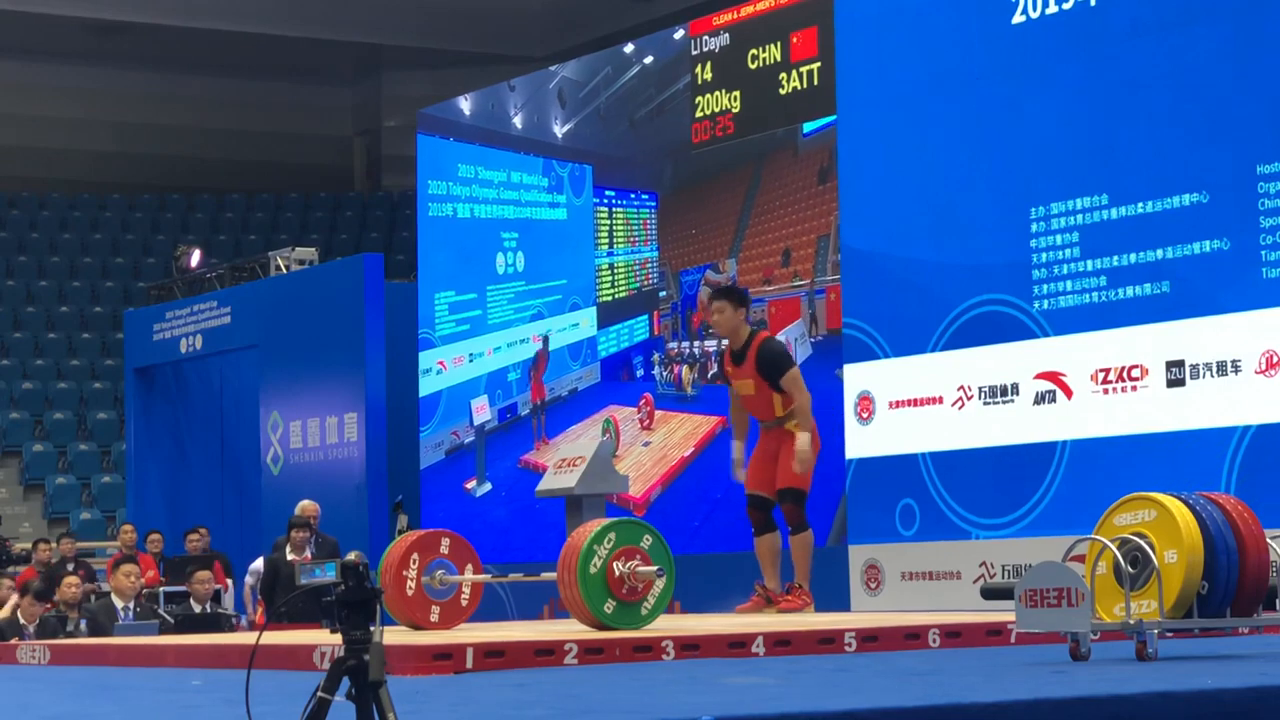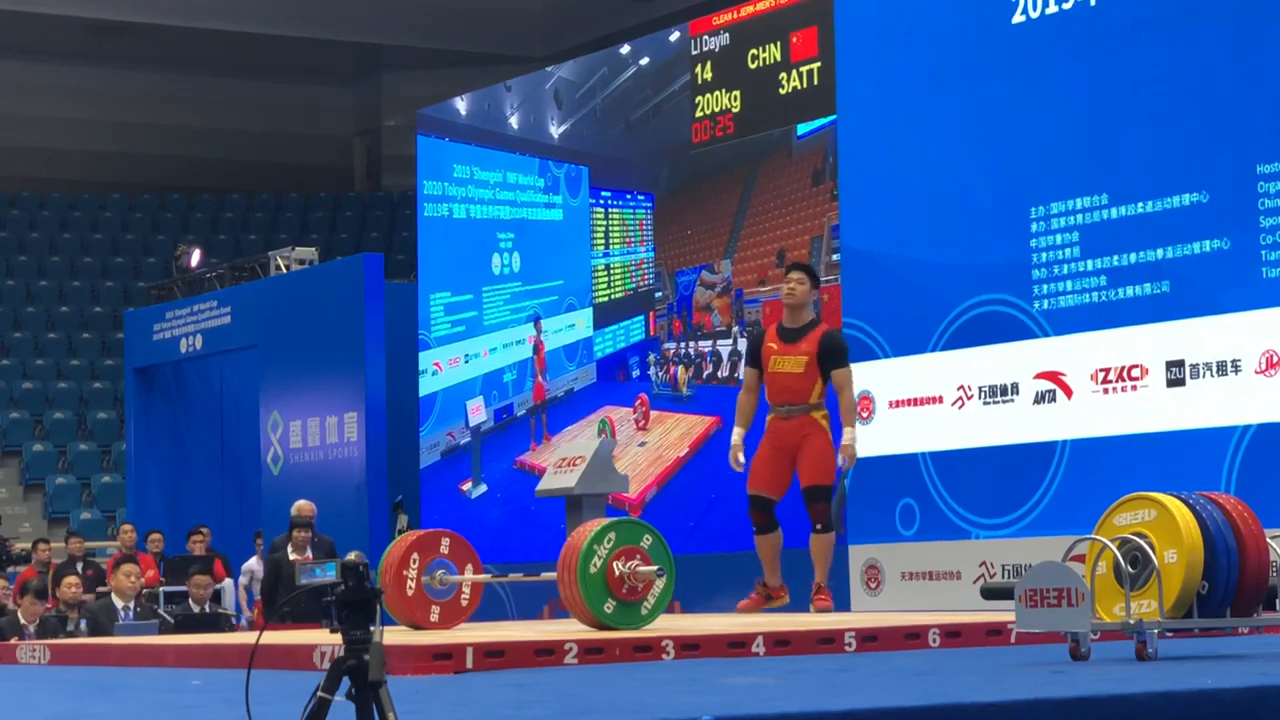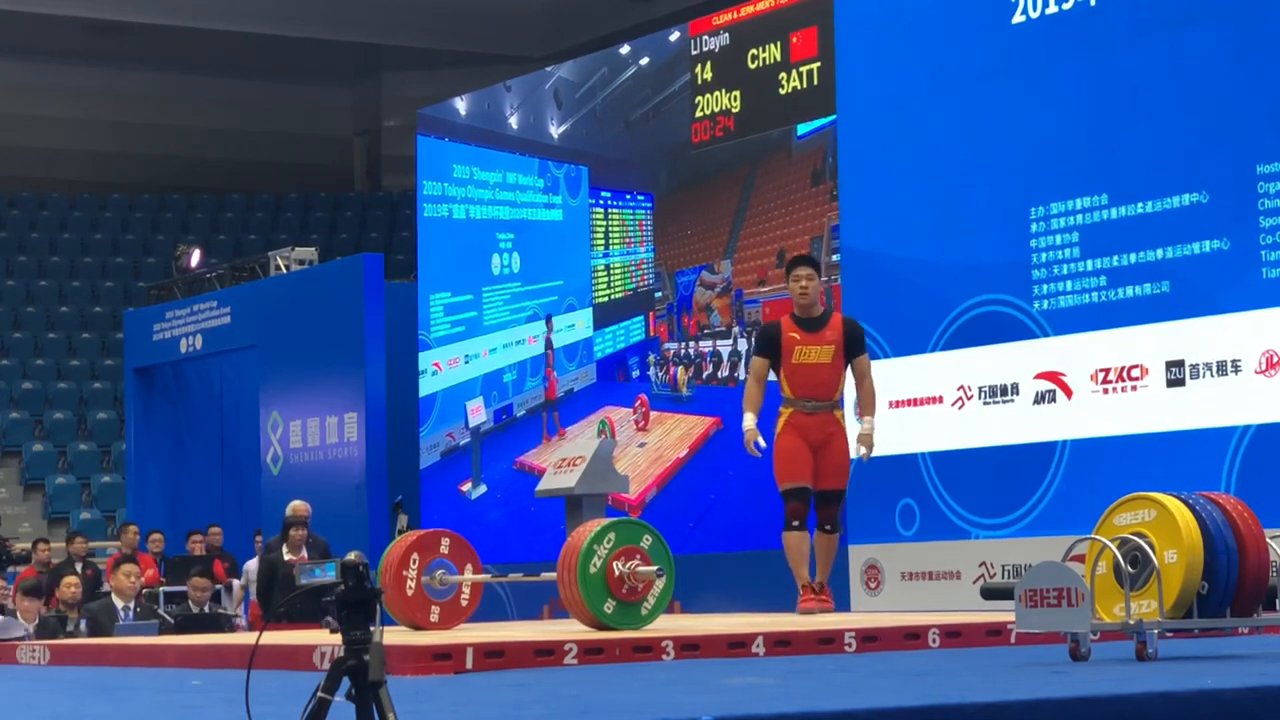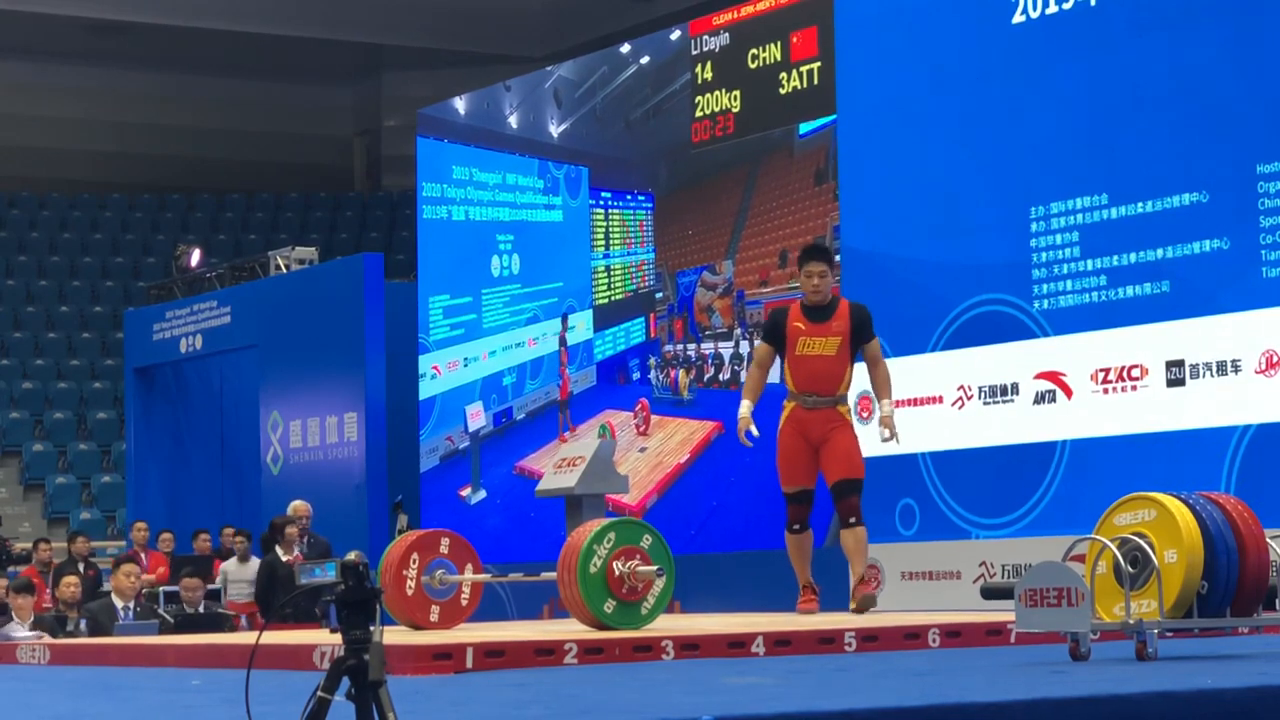
dt=0.7s
person 1, frame 1
left shoulder: (770, 349)
right shoulder: (727, 357)
left elbow: (799, 394)
right elbow: (737, 407)
left wrist: (801, 439)
right wrist: (738, 452)
left hip: (794, 433)
right hip: (769, 435)
left knee: (791, 506)
right knee: (757, 509)
left ankle: (801, 589)
right ankle: (772, 591)
person 1, frame 2
left shoulder: (828, 339)
right shoulder: (761, 340)
left elbow: (845, 391)
right elbow: (749, 391)
left wrist: (848, 437)
right wrist: (737, 436)
left hip: (813, 427)
right hip: (775, 428)
left knee: (818, 508)
right knee: (758, 508)
left ankle: (820, 588)
right ankle: (772, 587)
person 1, frame 3
left shoulder: (847, 328)
right shoulder: (772, 332)
left elbow: (863, 378)
right elbow: (756, 379)
left wrist: (867, 426)
right wrist: (750, 422)
left hip: (831, 424)
right hip: (792, 425)
left knee: (830, 510)
right knee: (796, 508)
left ankle: (822, 584)
right ankle: (805, 588)
person 1, frame 4
left shoulder: (855, 315)
right shoulder: (781, 319)
left elbow: (876, 363)
right elbow: (759, 366)
left wrist: (886, 407)
right wrist: (745, 409)
left hip: (837, 419)
right hip: (795, 420)
left knee: (849, 502)
right knee: (797, 509)
left ankle: (861, 584)
right ankle: (807, 588)
